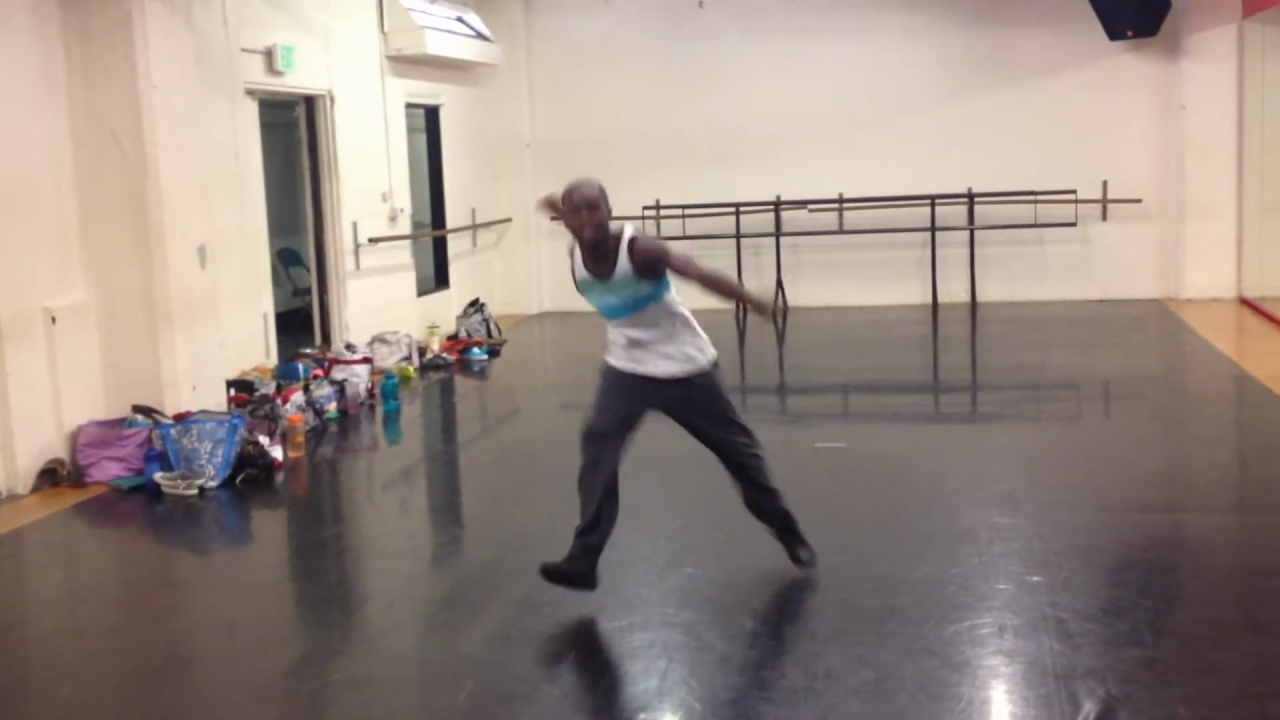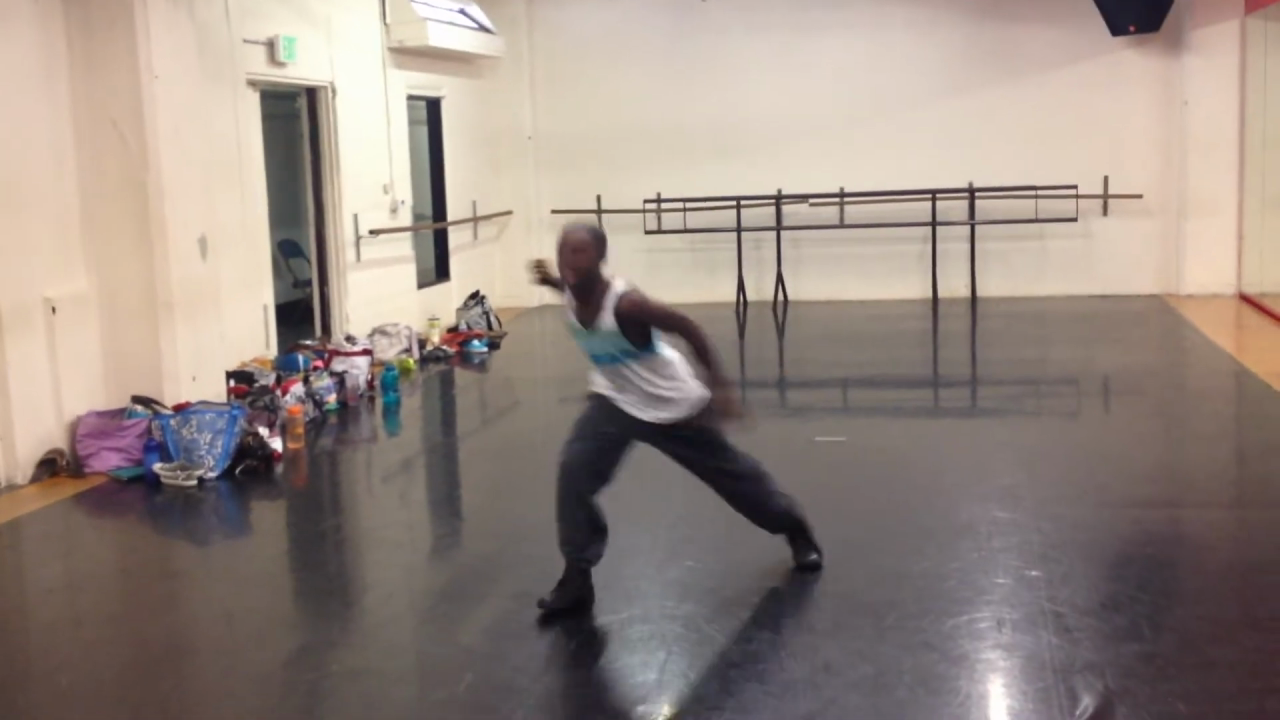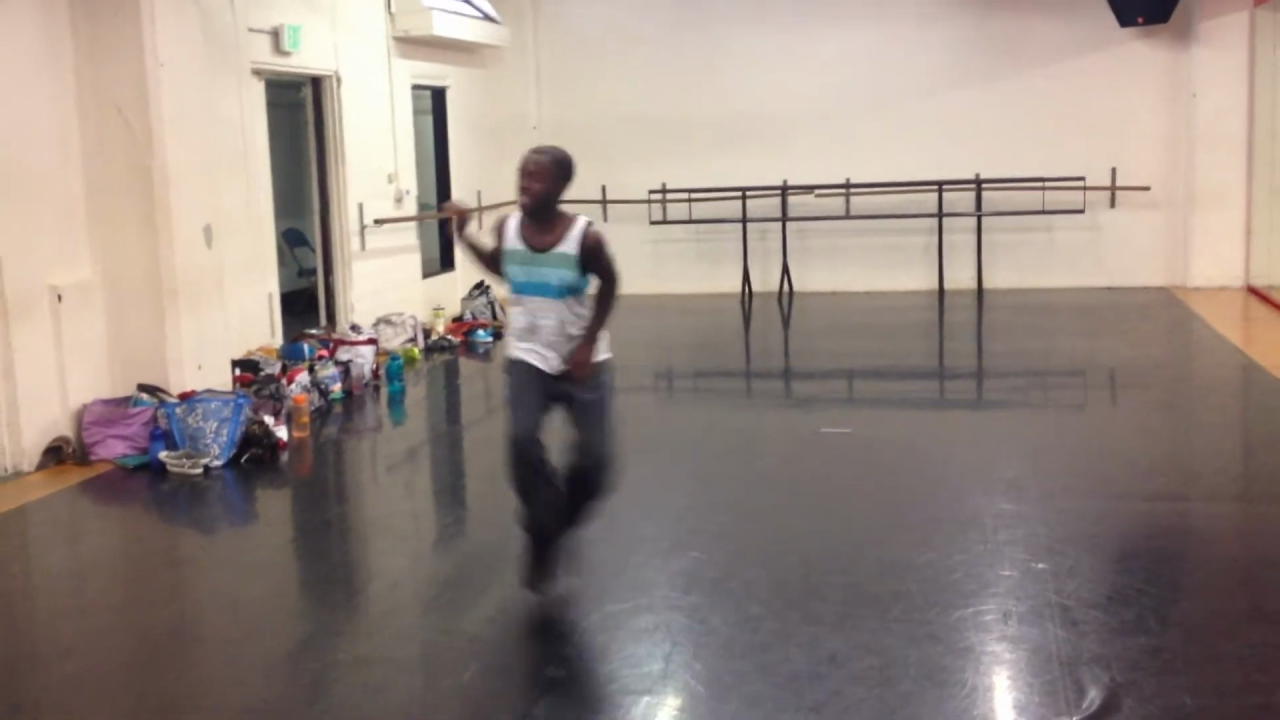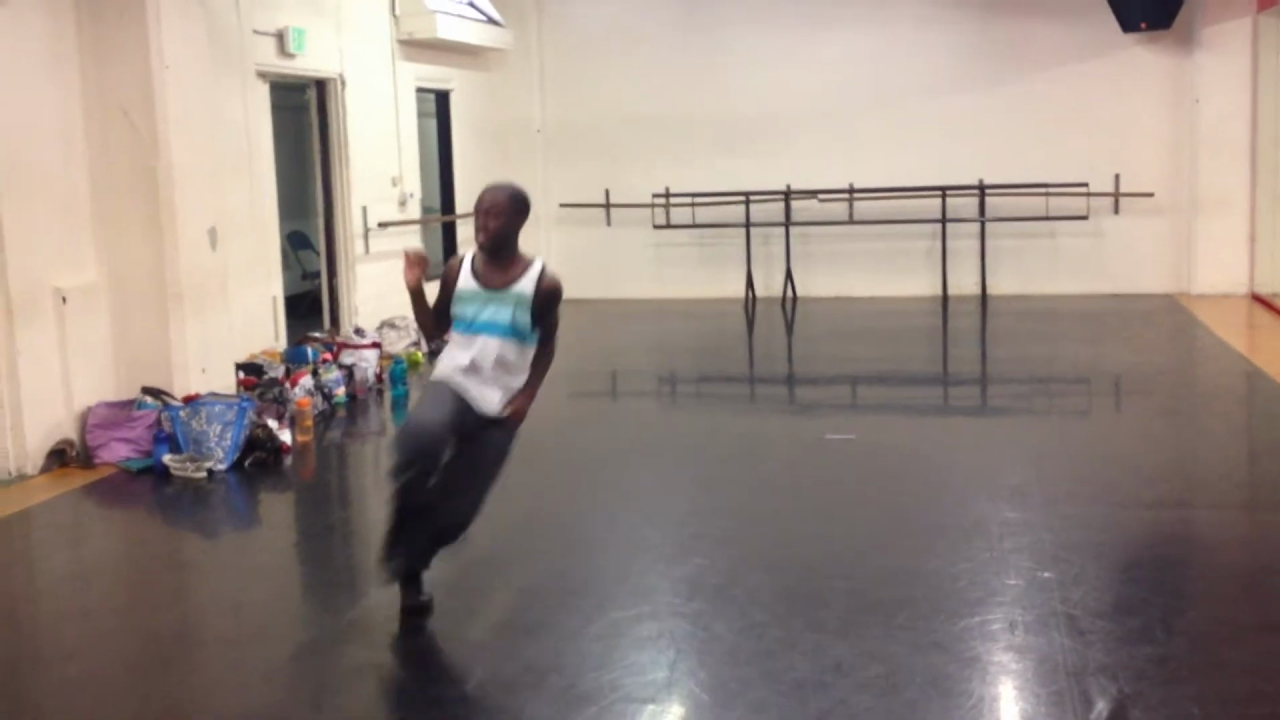
dt=0.2s
person 1, frame 1
left shoulder: (637, 247)
right shoulder: (577, 256)
left elbow: (695, 271)
right elbow: (590, 235)
left wrist: (750, 300)
left hip: (683, 362)
right hip: (627, 365)
left knee: (732, 444)
right knee: (598, 439)
left ankle: (785, 528)
right ankle: (584, 558)
person 1, frame 2
left shoulder: (627, 302)
right shoulder: (579, 297)
left elbow: (692, 331)
left wrist: (721, 389)
right wrist: (551, 279)
left hip: (672, 403)
right hip: (614, 400)
left knee: (731, 472)
right knee: (573, 475)
left ankle: (796, 532)
right ankle: (576, 580)
person 1, frame 3
left shoulder: (586, 238)
right shoulder: (507, 227)
left elbow: (609, 286)
left wrist: (589, 341)
right wrist: (465, 237)
left hip: (581, 360)
right hip: (527, 356)
left knee: (595, 457)
right knee: (522, 442)
left ankle: (560, 525)
right ankle: (543, 537)
person 1, frame 4
left shoulder: (543, 283)
right shoulder: (458, 269)
left elbow: (546, 347)
right elbow: (434, 334)
left wrist: (527, 395)
right wrist: (415, 291)
left hip: (501, 409)
right hip: (452, 385)
left knee: (458, 506)
right knee: (420, 436)
left ankle: (413, 574)
right ankle: (403, 542)
